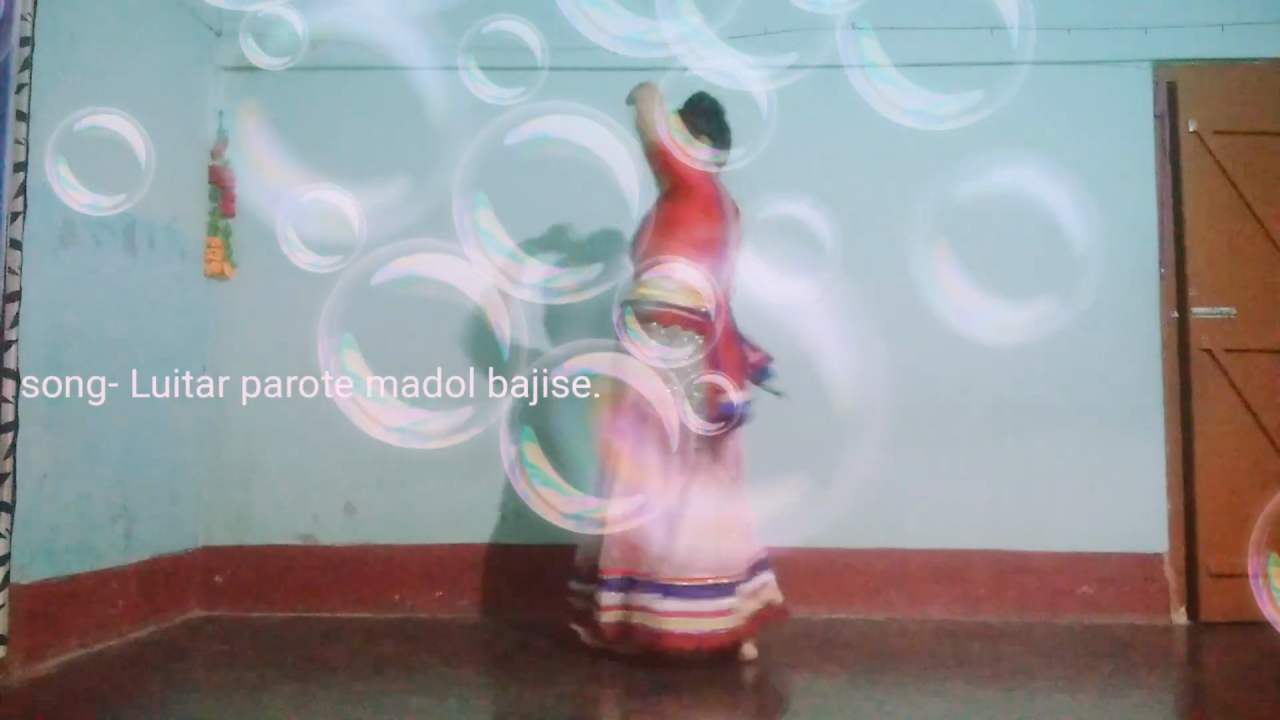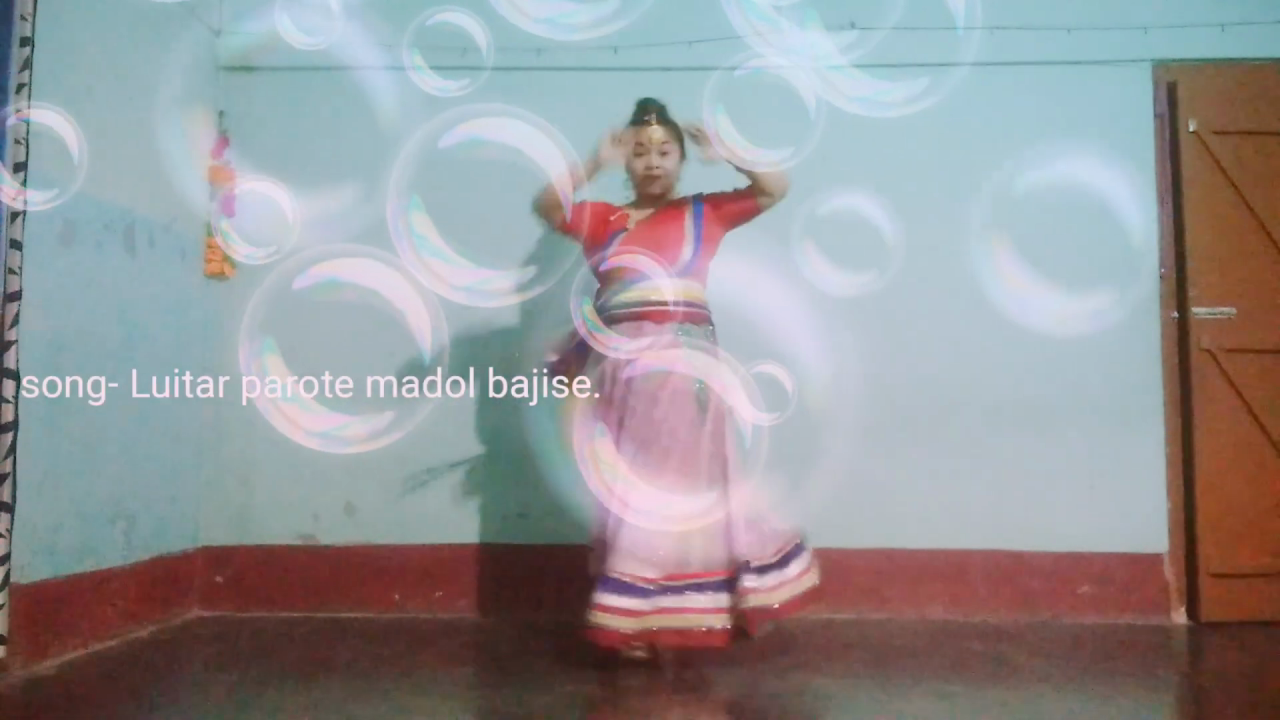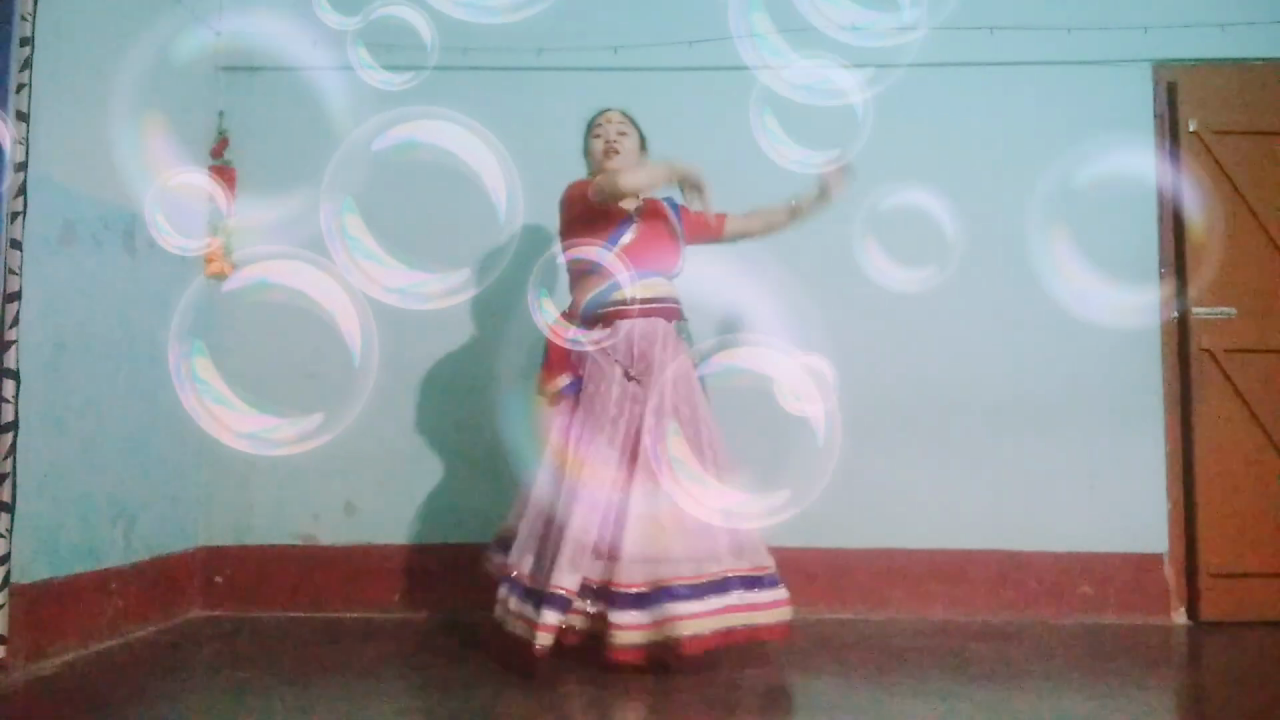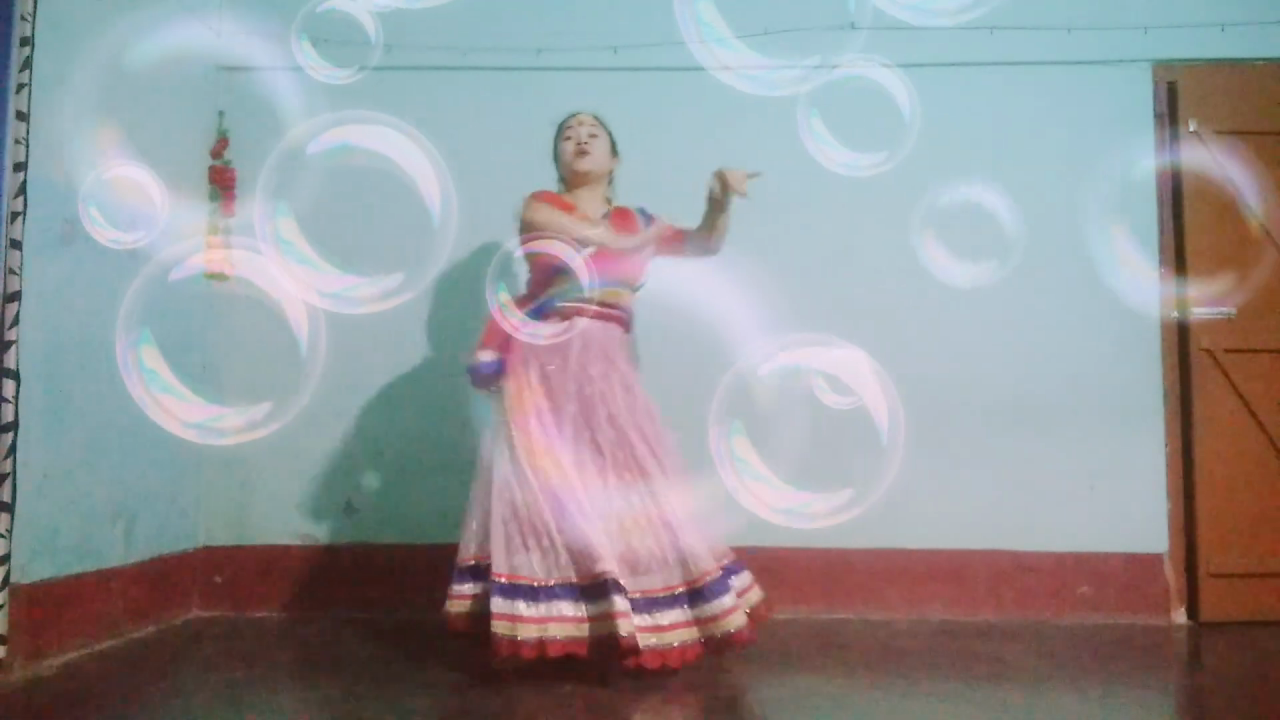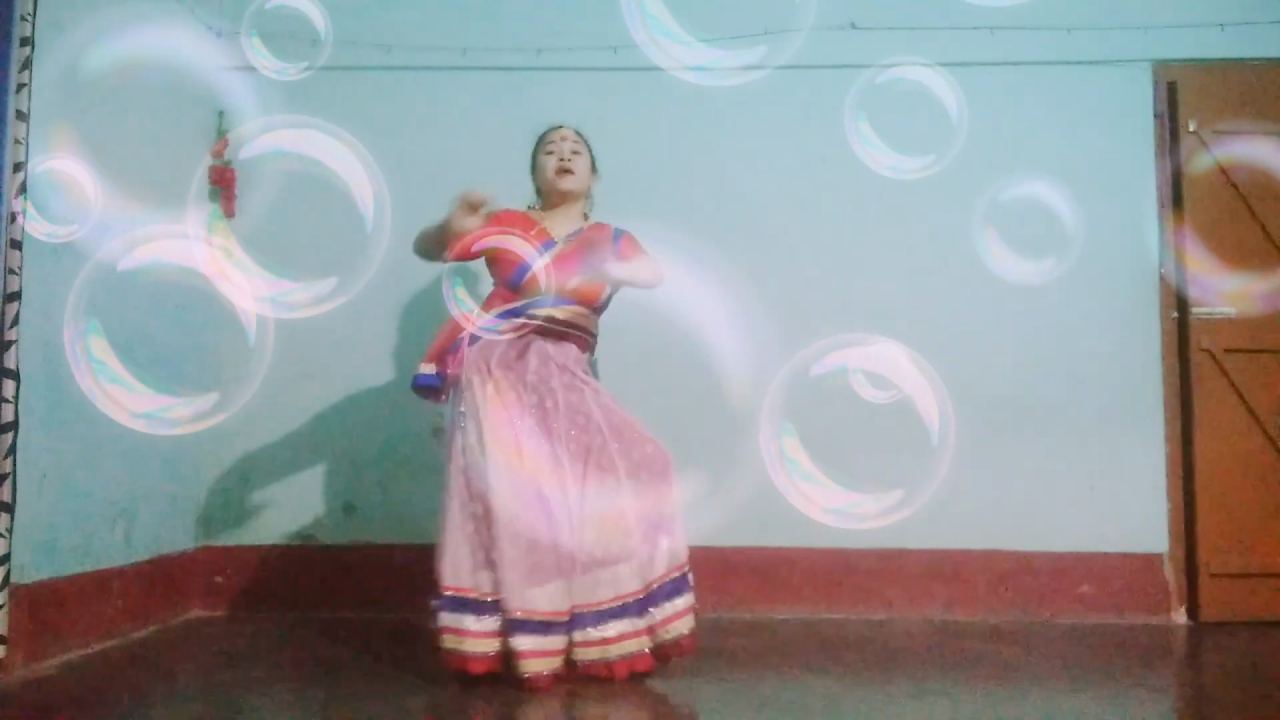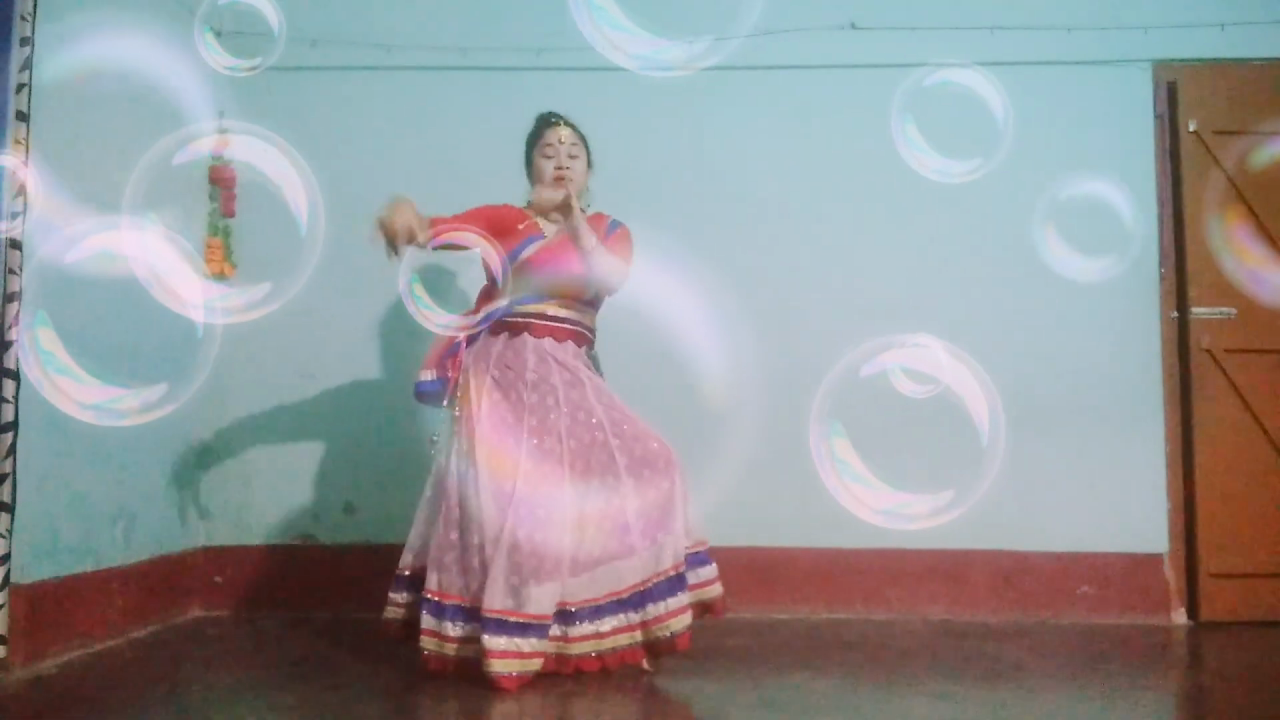
dt=0.4s
person 1, frame 1
left shoulder: (694, 192)
right shoulder: (711, 202)
left elbow: (650, 119)
left wrist: (648, 98)
right wrist: (667, 117)
right hip: (702, 363)
left knee: (647, 489)
right knee: (710, 491)
left ankle: (635, 622)
right ankle: (735, 626)
person 1, frame 2
left shoulder: (706, 212)
right shoulder: (603, 220)
left elbow: (776, 187)
right elbow: (546, 207)
left wrist: (721, 150)
right wrist: (593, 165)
right hip: (619, 363)
left knee: (675, 483)
right knee: (637, 488)
left ankle: (653, 623)
person 1, frame 3
left shoulder: (671, 215)
right shoulder: (578, 199)
left elbow: (744, 225)
right elbow: (620, 184)
left wrist: (811, 201)
right wrist: (679, 171)
left hip: (664, 360)
right hip: (599, 363)
right knee: (590, 485)
left ankle: (677, 621)
right ankle: (582, 613)
person 1, frame 4
left shoulder: (636, 223)
right shoulder: (546, 205)
left elbow: (704, 243)
right elbow: (538, 220)
left wrist: (718, 197)
right wrist: (631, 243)
left hip: (608, 363)
right hip: (544, 358)
left knee: (635, 477)
right knee: (545, 478)
left ankle: (635, 620)
right ankle: (545, 620)
person 1, frame 5
left shoulder: (611, 240)
right shoulder: (506, 225)
left elbow: (656, 276)
right elbow: (428, 248)
left wrist: (618, 267)
right wrist: (456, 220)
left hip: (566, 377)
right hip: (499, 369)
left knee: (631, 467)
right knee: (505, 490)
left ankle: (595, 634)
right ankle: (510, 641)
person 1, frame 6
left shoulder: (608, 230)
right shoulder: (499, 219)
left elbow: (612, 278)
right elbow: (422, 227)
left wrist: (573, 218)
right wrist: (401, 217)
left hip: (568, 376)
right hip: (497, 370)
left knee: (640, 465)
right knee: (499, 494)
left ankle: (607, 629)
right ankle: (507, 640)
